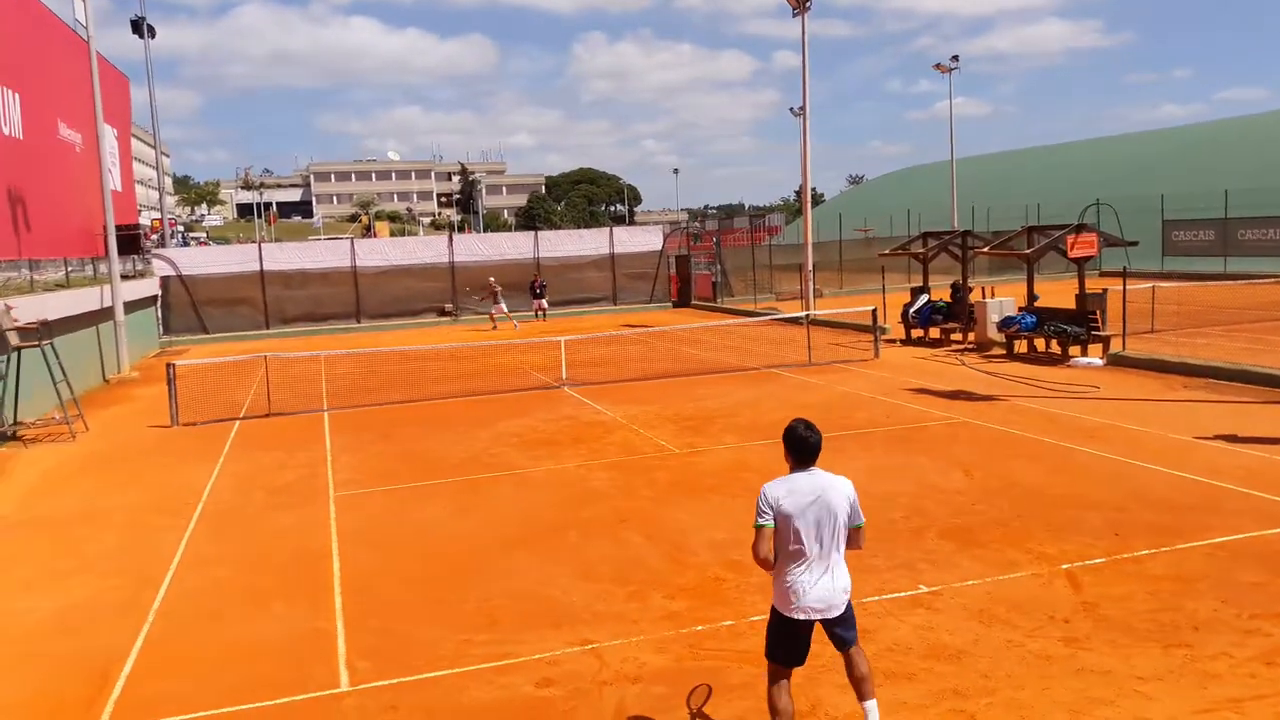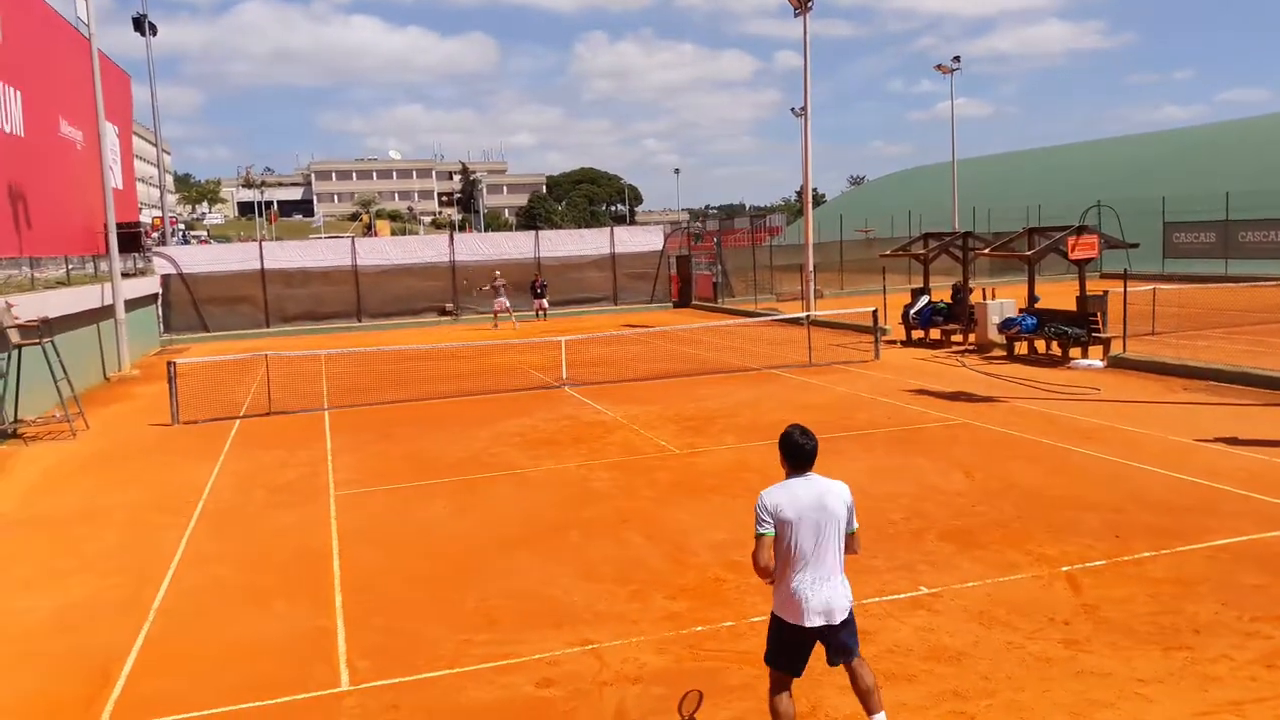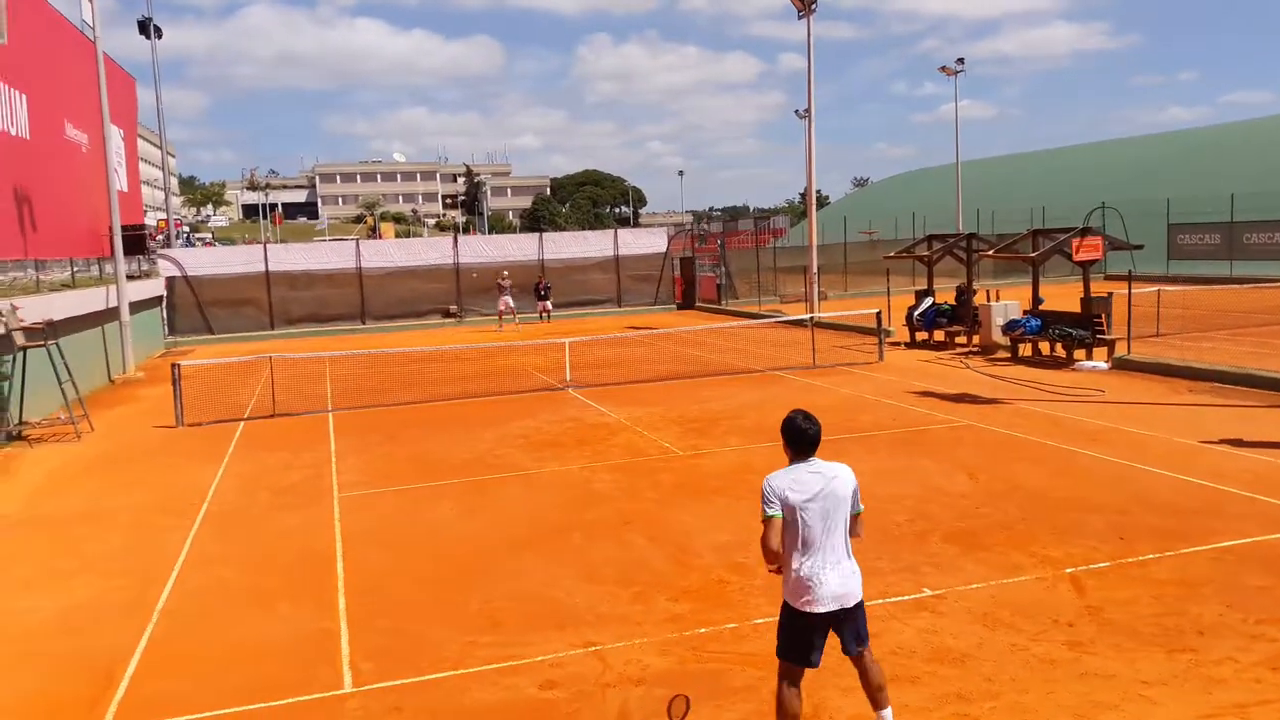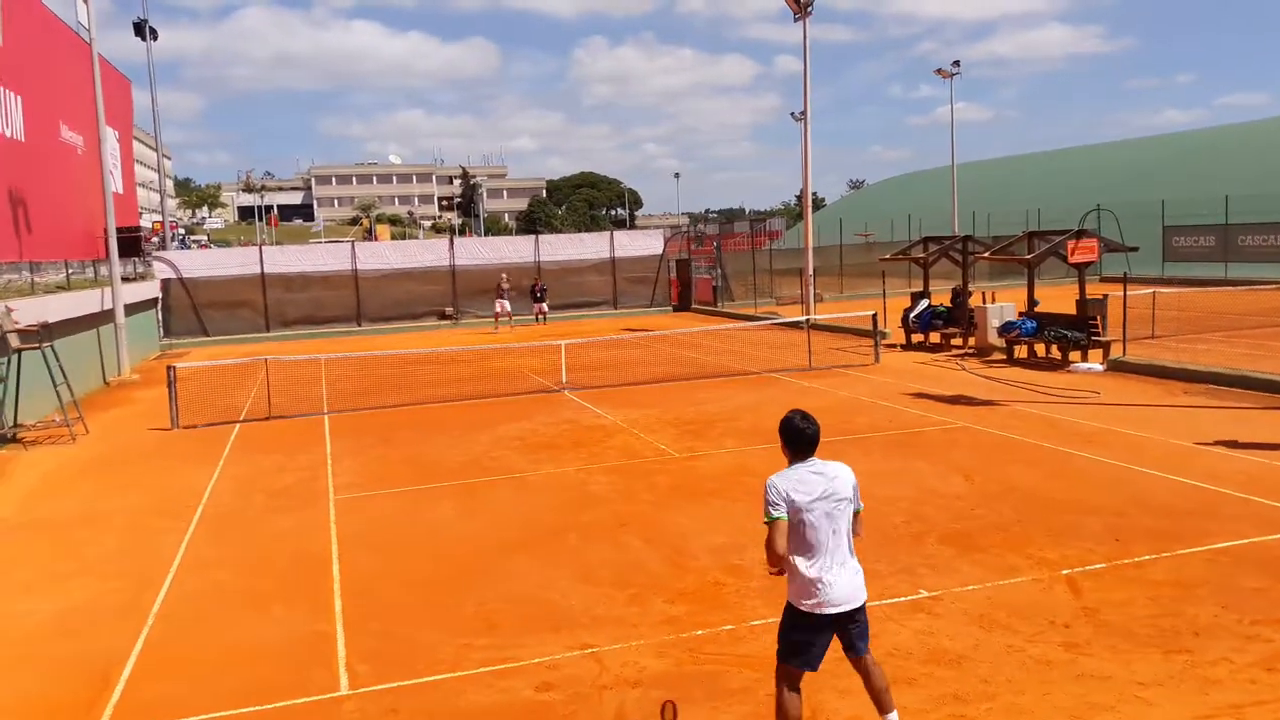
dt=0.1s
person 1, frame 1
left shoulder: (771, 492)
right shoulder: (843, 487)
left elbow: (761, 554)
right elbow: (857, 541)
left wrist: (777, 566)
left hip: (792, 600)
right hip: (836, 593)
left knee: (778, 676)
right knee: (851, 650)
person 1, frame 2
left shoulder: (770, 498)
right shoulder: (840, 491)
left elbow: (762, 563)
right elbow: (853, 547)
left wrist: (771, 578)
left hip: (793, 607)
right hip: (837, 601)
left knee: (780, 682)
right knee: (854, 662)
person 1, frame 3
left shoulder: (776, 483)
right shoulder: (845, 475)
left elbow: (772, 546)
right elbow: (856, 531)
left wrist: (775, 564)
left hip: (805, 596)
right hip: (847, 589)
left knee: (790, 675)
right knee: (862, 656)
person 1, frame 4
left shoulder: (779, 485)
right shoulder: (845, 474)
left elbow: (777, 550)
left wrist: (776, 566)
left hip: (810, 598)
right hip: (851, 590)
left knee: (788, 677)
right knee: (863, 660)
